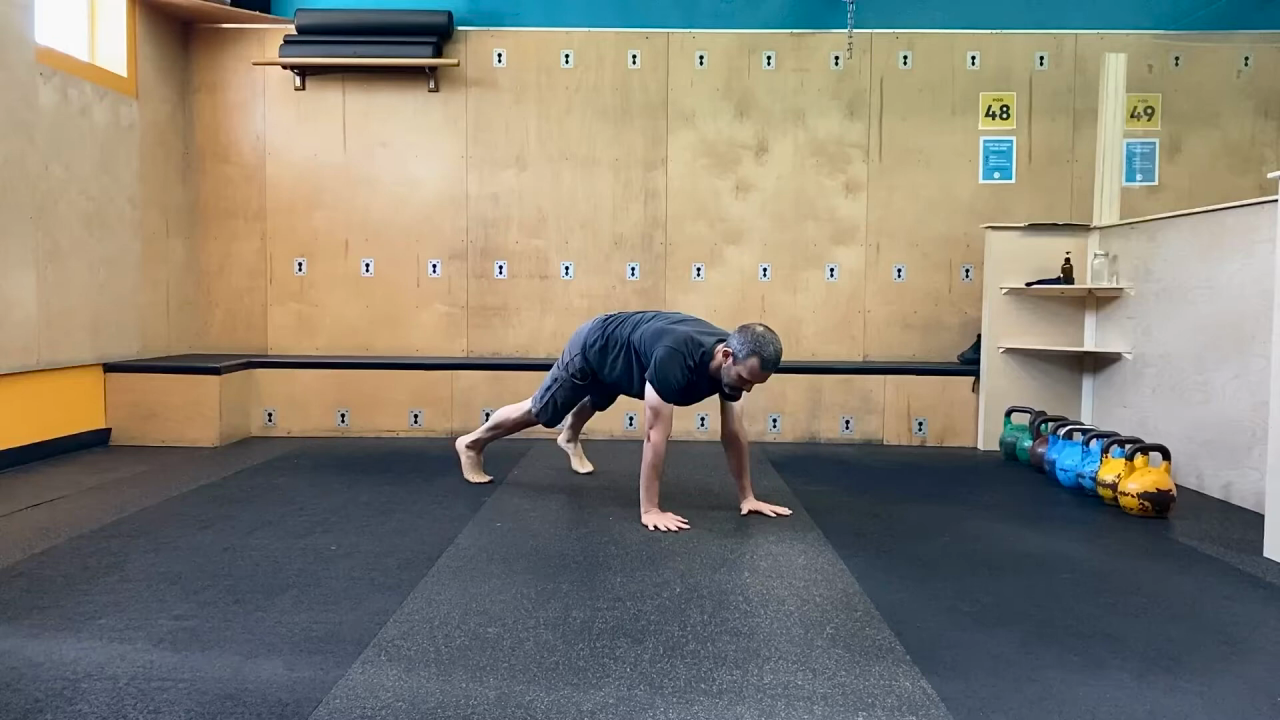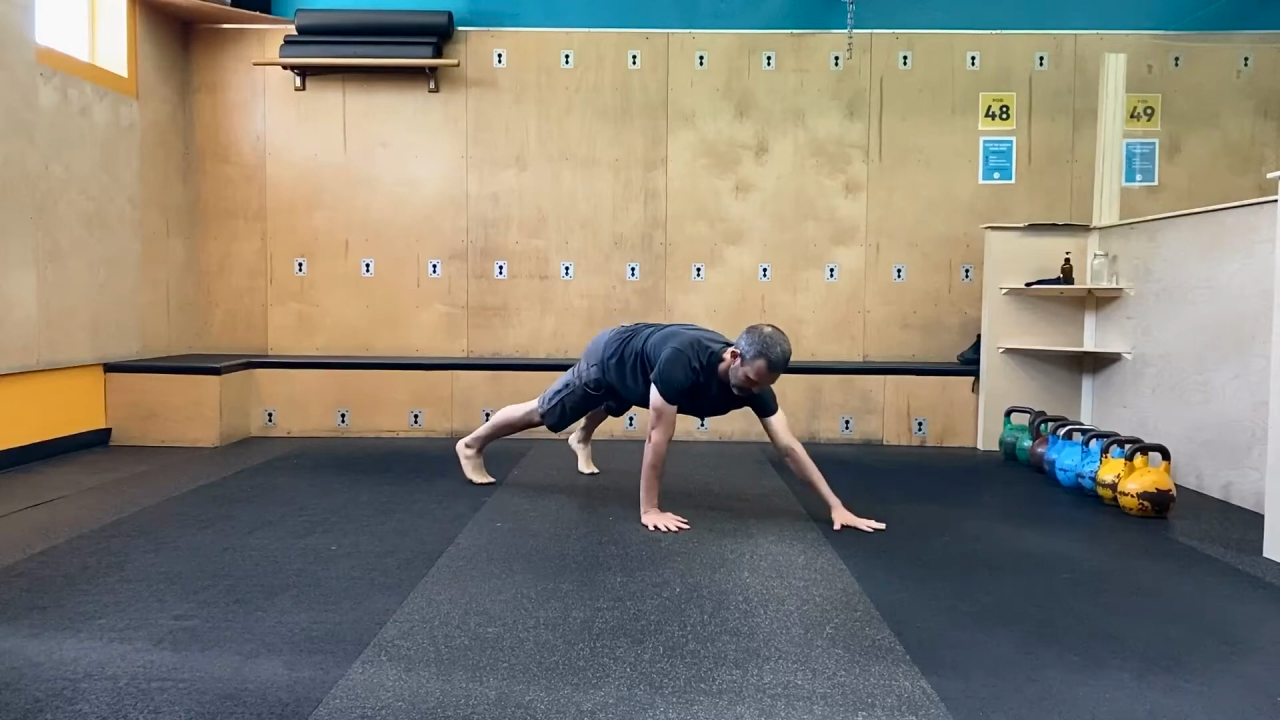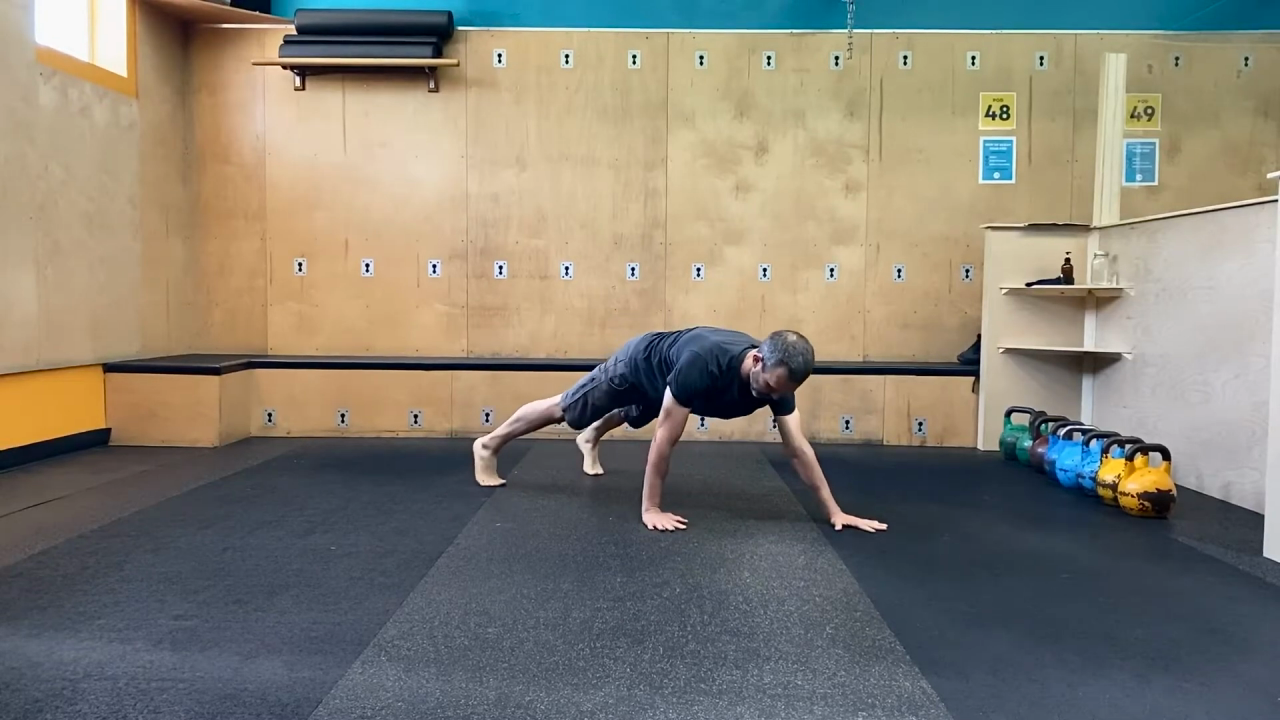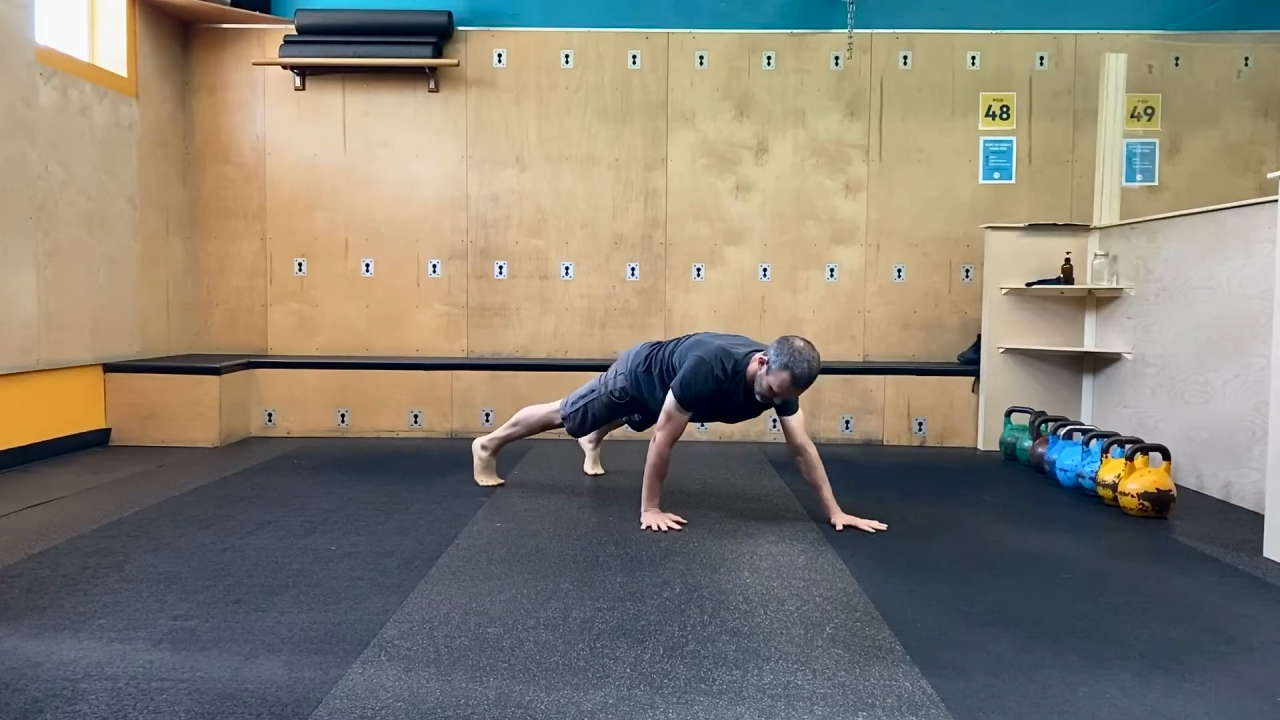
dt=1s
person 1, frame 1
left shoulder: (736, 360)
right shoulder: (676, 357)
left elbow: (734, 434)
right elbow: (656, 434)
left wrist: (747, 497)
right wrist: (650, 510)
left hip: (620, 356)
right hip: (593, 347)
left knee: (596, 402)
right knee: (537, 412)
left ankle: (570, 438)
right ankle: (472, 445)
person 1, frame 2
left shoulder: (754, 375)
right shoulder: (683, 361)
left elbow: (788, 445)
right elbow: (659, 438)
left wrist: (837, 507)
right wrist: (650, 511)
left hip: (634, 370)
right hip: (610, 356)
left knee: (608, 405)
right knee: (542, 413)
left ankle: (581, 440)
right ankle: (472, 445)
person 1, frame 3
left shoulder: (776, 376)
right shoulder: (703, 363)
left elbow: (798, 448)
right elbow: (664, 438)
left wrist: (834, 511)
right wrist: (651, 509)
left hip: (660, 382)
right hip: (638, 363)
left knee: (631, 415)
right knee: (564, 408)
left ankle: (590, 439)
right ankle: (489, 446)
person 1, frame 4
left shoulder: (781, 379)
right shoulder: (709, 368)
left elbow: (801, 447)
right elbow: (662, 439)
left wrist: (834, 511)
right wrist: (649, 509)
left hip: (661, 389)
right hip: (639, 373)
left knee: (627, 419)
right knee: (562, 416)
left ankle: (594, 442)
right ankle: (488, 444)
